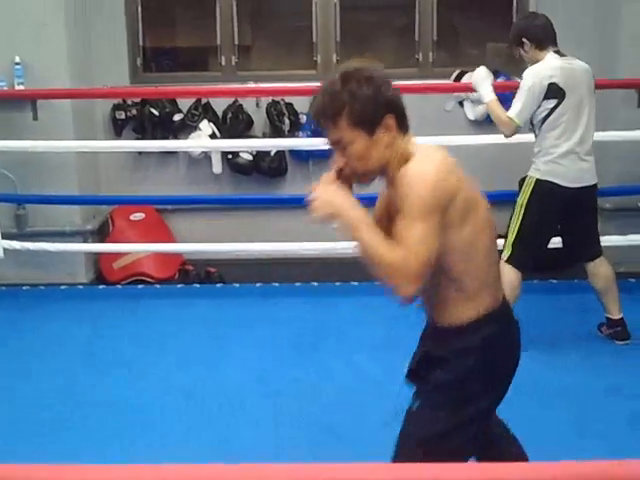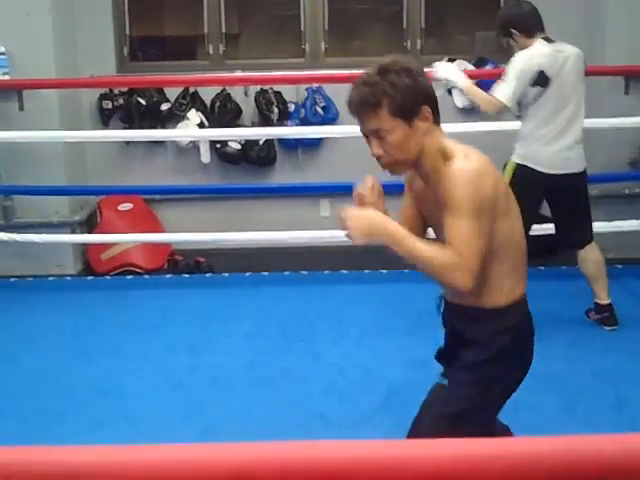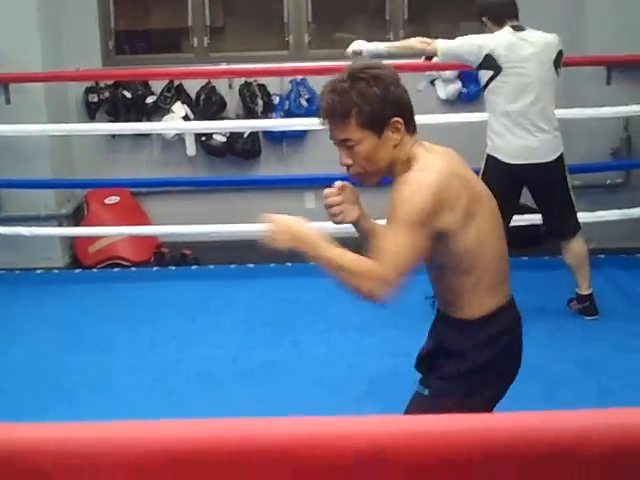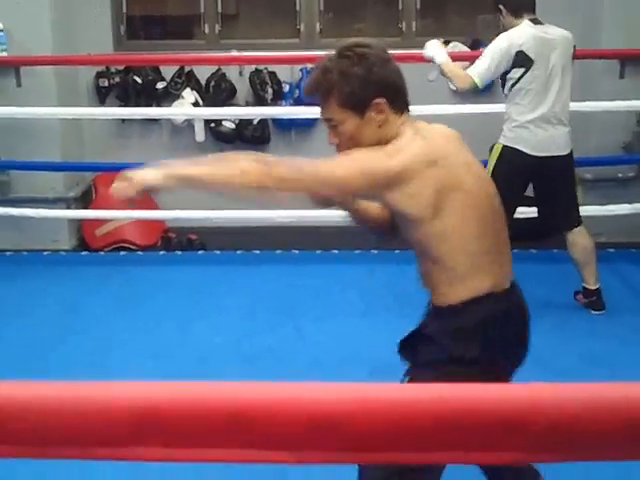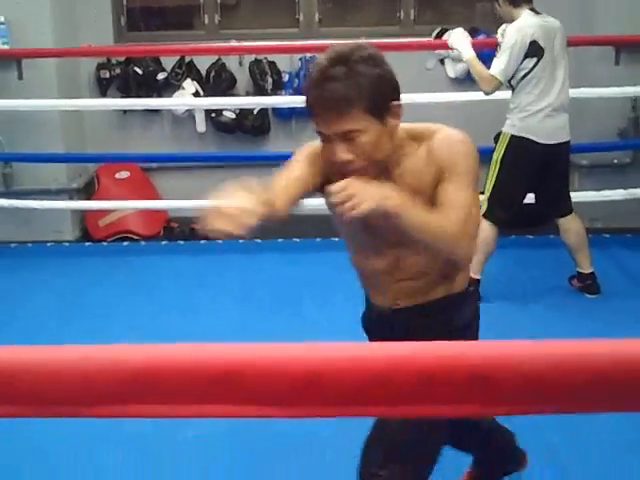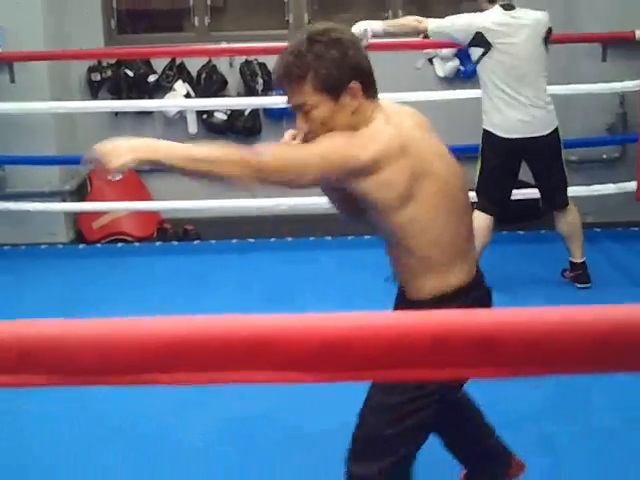
dt=0.3s
person 1, frame 1
left shoulder: (422, 176)
right shoulder: (412, 170)
left elbow: (407, 280)
right elbow: (388, 245)
left wrist: (349, 214)
right wrist: (346, 202)
left hip: (468, 347)
right hip: (480, 332)
right knee: (477, 430)
person 1, frame 2
left shoulder: (469, 171)
right shoulder: (420, 171)
left elbow: (459, 275)
right elbow: (409, 238)
left wrist: (383, 228)
right wrist: (377, 213)
left hip: (493, 336)
right hip: (470, 323)
right knee: (464, 425)
person 1, frame 3
left shoulder: (421, 184)
right shoulder: (427, 168)
left elbow: (378, 282)
right elbow: (393, 250)
left wrist: (305, 239)
right wrist: (358, 219)
left hip: (475, 345)
right hip: (465, 329)
person 1, frame 4
left shoulder: (402, 163)
right shoulder: (436, 138)
left elbow: (282, 175)
right elbow: (395, 222)
right wrist: (353, 203)
left hip: (473, 330)
person 1, frame 5
left shoulder: (447, 147)
right shoulder: (323, 157)
left elbow: (459, 247)
right elbow: (270, 201)
left wrist: (391, 201)
right wrist: (240, 206)
left hip: (443, 320)
right hip: (383, 319)
right knee: (439, 414)
person 1, frame 6
left shoulder: (374, 148)
right shoulder: (400, 119)
left elbow: (246, 167)
right elbow: (360, 205)
left wrist: (146, 148)
right wrist: (306, 160)
right hip: (454, 298)
right knee: (431, 390)
person 2, frame 1
left shoulder: (537, 74)
right shoulder: (584, 69)
left elbow: (508, 127)
left wrist: (485, 89)
left hip: (549, 178)
right hip: (584, 178)
left knee: (514, 258)
right knee: (591, 255)
right ankle: (616, 323)
person 2, frame 2
left shoulder: (527, 61)
right shoulder: (574, 54)
left elbow: (491, 106)
left wrist: (457, 77)
left hip: (533, 166)
right hip: (572, 165)
right knee: (582, 239)
right ankle: (604, 308)
person 2, frame 3
left shoulder: (486, 46)
right shoulder: (552, 42)
left elbow: (425, 46)
left wrist: (373, 47)
left hip: (505, 157)
right hip: (548, 154)
right knee: (568, 230)
right ankle: (586, 298)
person 2, frame 4
left shoulder: (509, 41)
right shoulder: (564, 38)
left elbow: (464, 82)
left wrist: (439, 55)
left hip: (518, 147)
right hip: (558, 147)
right knee: (570, 223)
right ankle: (592, 292)
person 2, frame 5
left shoulder: (518, 30)
right shoulder: (555, 26)
left elbow: (489, 84)
left wrist: (464, 48)
left hip: (524, 134)
right hip: (558, 135)
left knee: (492, 212)
right knee: (563, 210)
left ankle: (471, 282)
right ankle: (587, 276)
person 2, frame 6
left shoulder: (475, 24)
left elbow: (418, 24)
left wrist: (374, 26)
left hip: (501, 131)
right hip: (543, 127)
left knee: (486, 206)
right knee: (560, 201)
right ankle: (578, 267)
